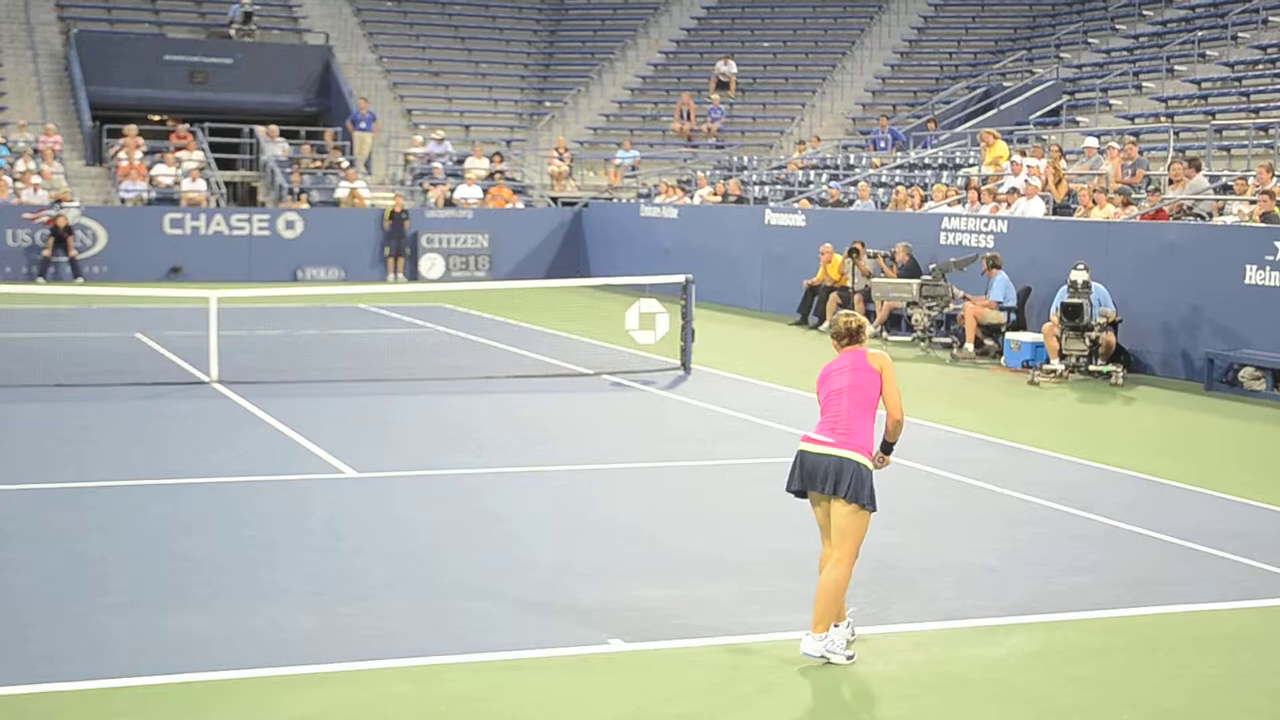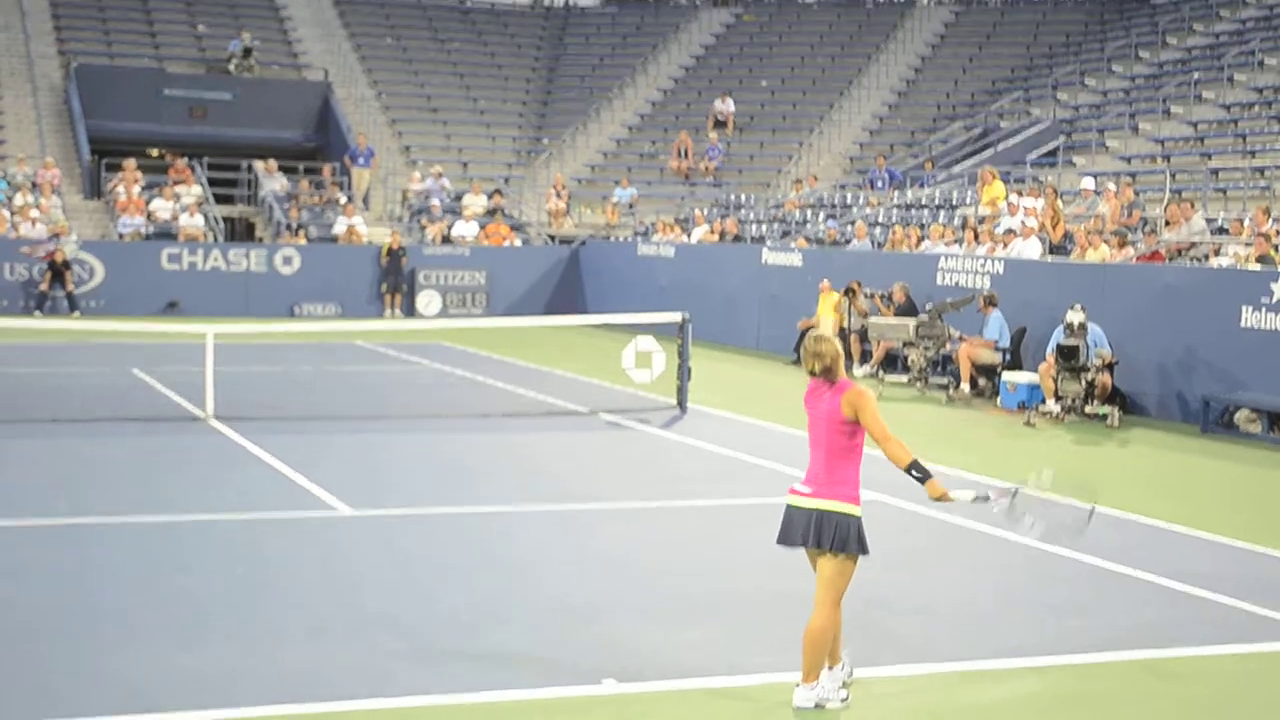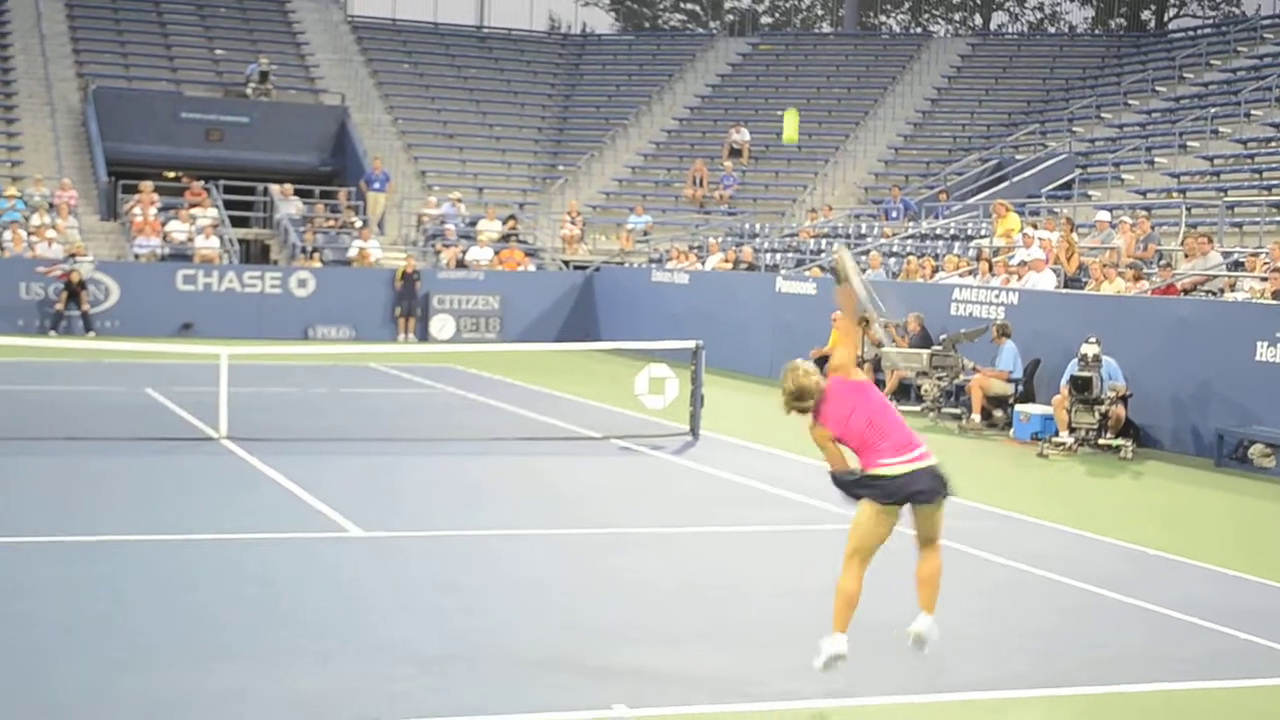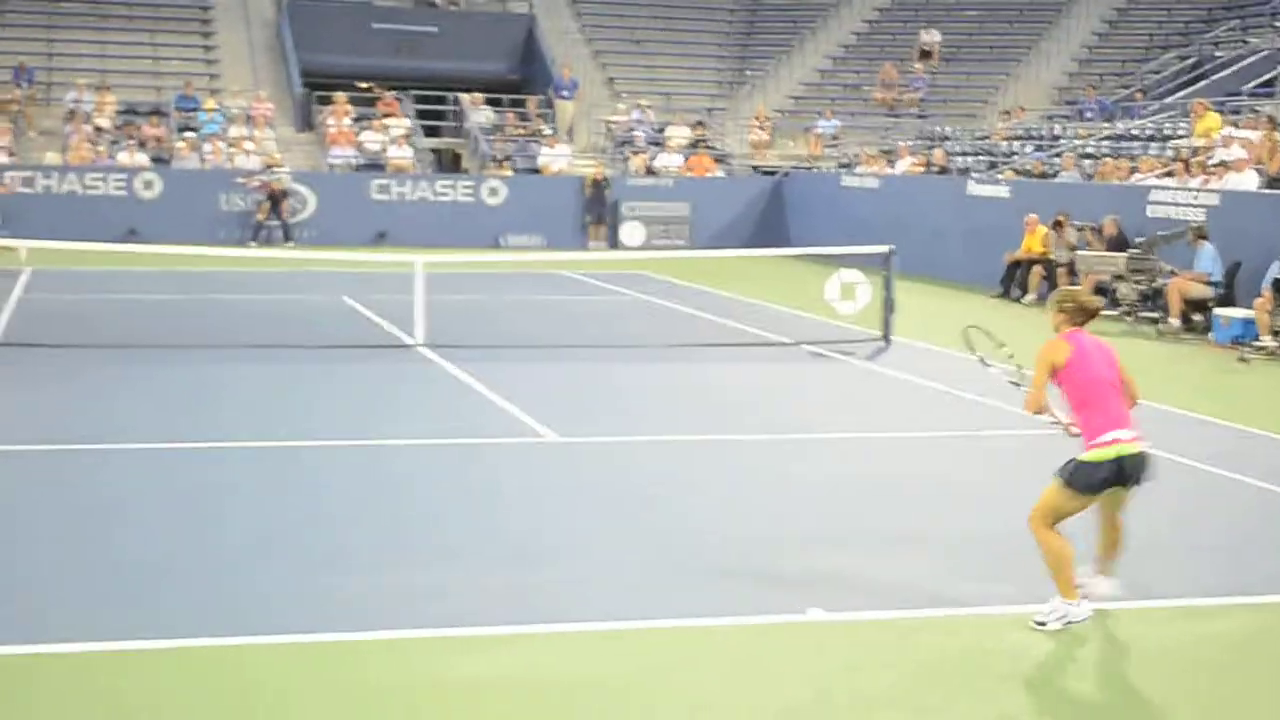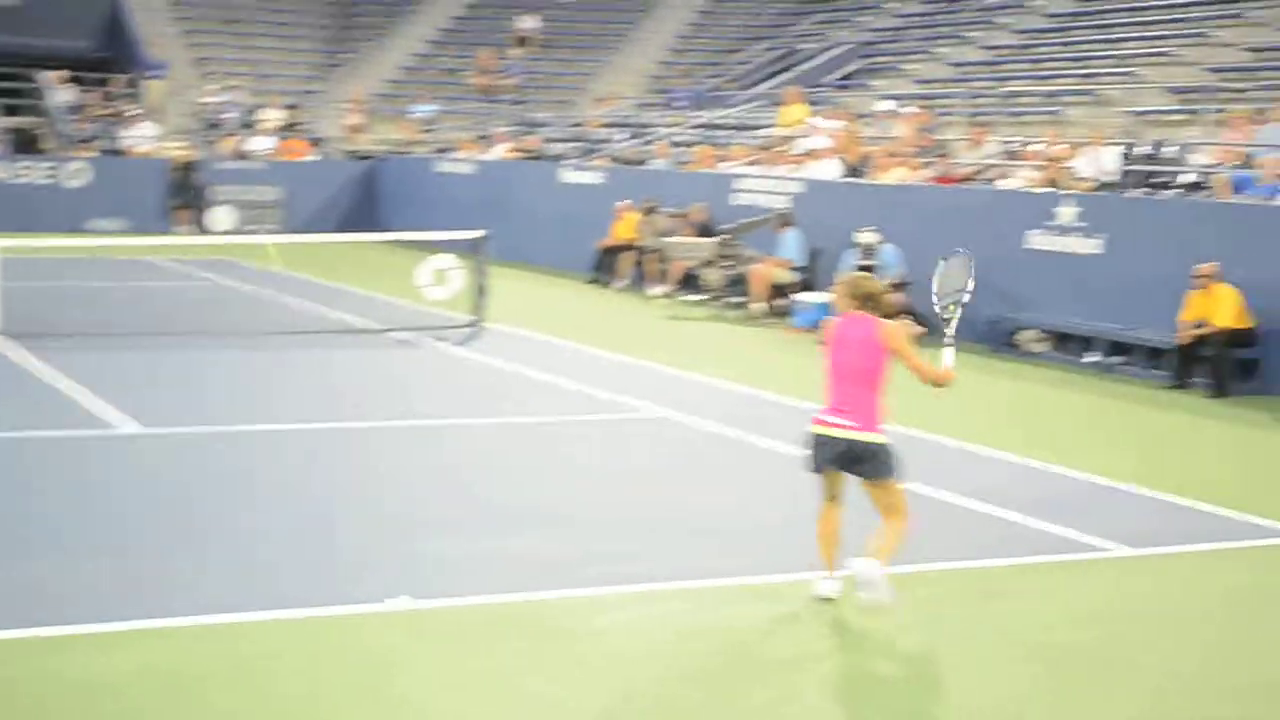
dt=1s
person 1, frame 1
left shoulder: (826, 371)
right shoulder: (878, 359)
right elbow: (896, 416)
right wrist: (885, 451)
left hip: (812, 452)
right hip: (848, 462)
left knee: (831, 549)
right knee: (843, 559)
left ankle: (839, 623)
right ankle: (817, 636)
person 1, frame 2
left shoulder: (813, 391)
right shoulder: (856, 395)
left elbow: (822, 361)
right elbow: (885, 441)
left wrist: (824, 328)
right wrist: (928, 480)
left hip: (804, 504)
right hip: (835, 510)
left knee: (830, 598)
right knee: (826, 605)
left ankle: (834, 667)
right ankle: (809, 688)
person 1, frame 3
left shoulder: (819, 429)
right shoulder: (842, 376)
left elbow: (842, 472)
right elbow: (848, 324)
left hip: (884, 481)
right hip: (920, 471)
left knee: (853, 560)
right knee: (930, 545)
left ankle: (837, 639)
right ankle: (924, 620)
person 1, frame 4
left shoulder: (1054, 347)
right shoulder: (1103, 346)
left elbow: (1035, 404)
right elbow: (1131, 397)
left wrist: (1037, 401)
left hip: (1101, 455)
right hip: (1133, 451)
left knee: (1041, 521)
right knee: (1110, 513)
left ankle: (1071, 604)
right ankle: (1101, 578)
person 1, frame 5
left shoulder: (834, 327)
right shoulder: (888, 331)
right elbow: (930, 376)
right wrist: (946, 375)
left hip: (827, 433)
right hip: (865, 439)
left knee: (832, 502)
right knee: (895, 517)
left ankle: (827, 577)
right ankle: (871, 564)
